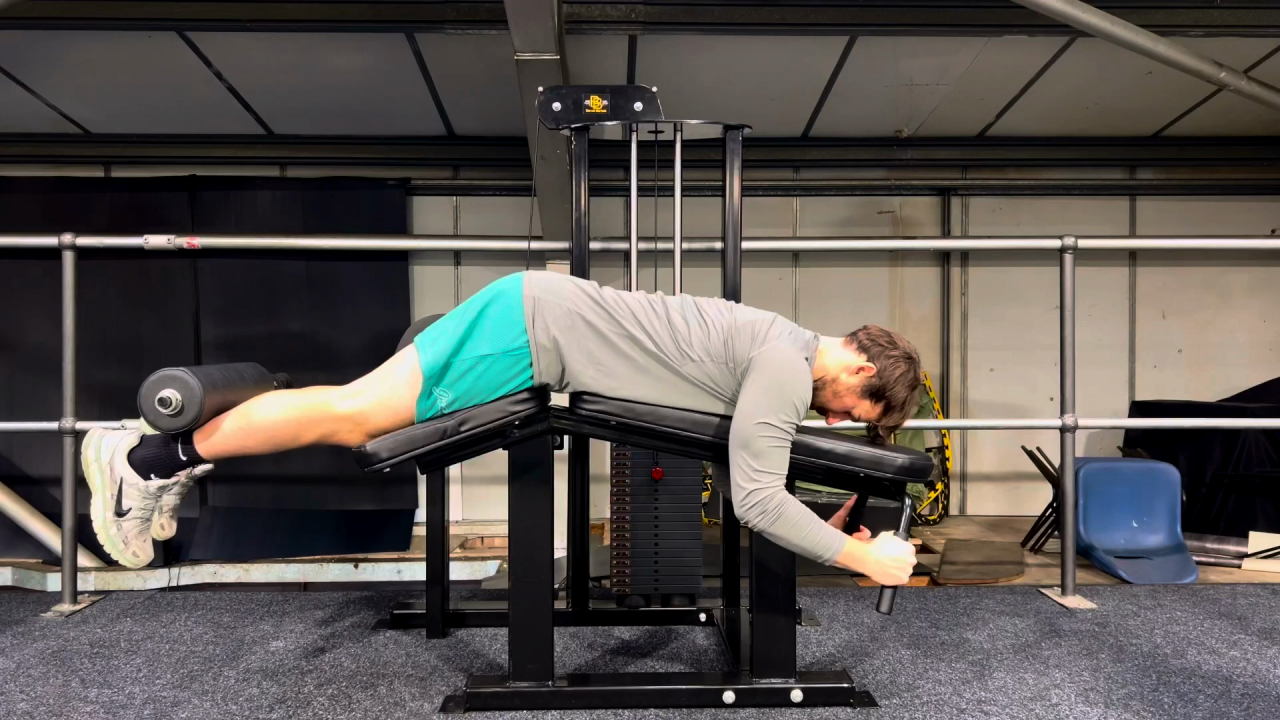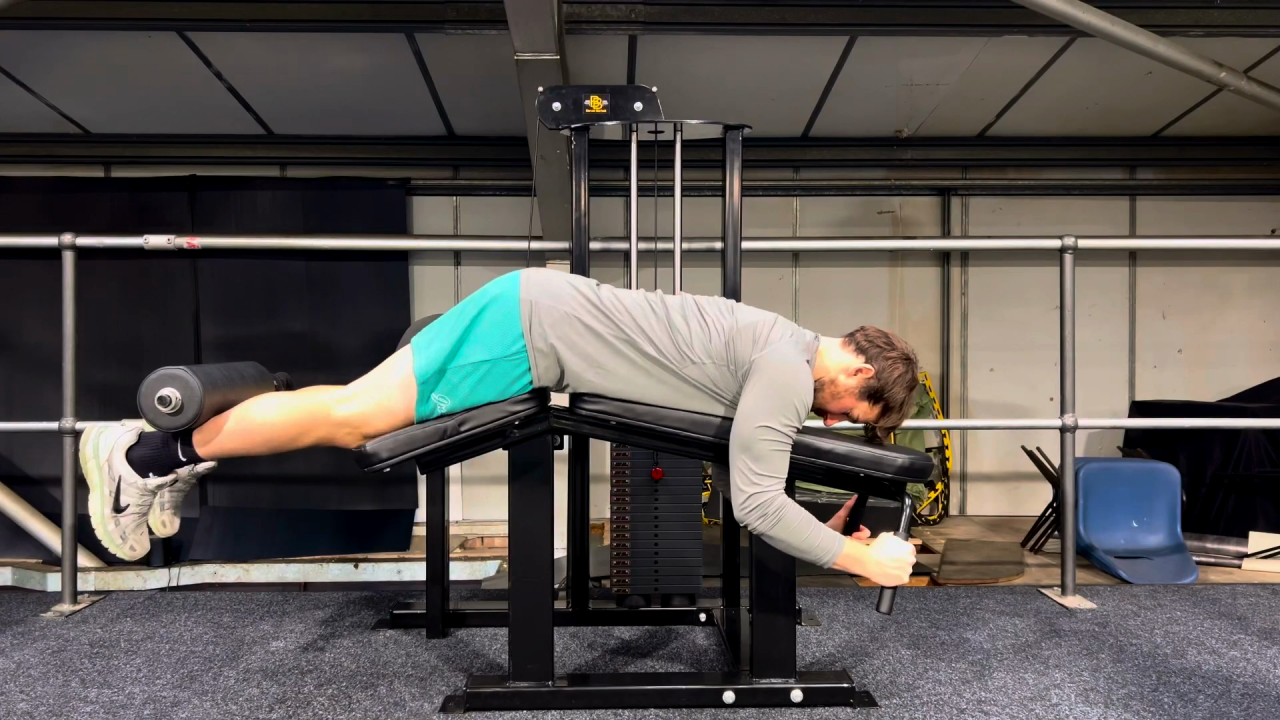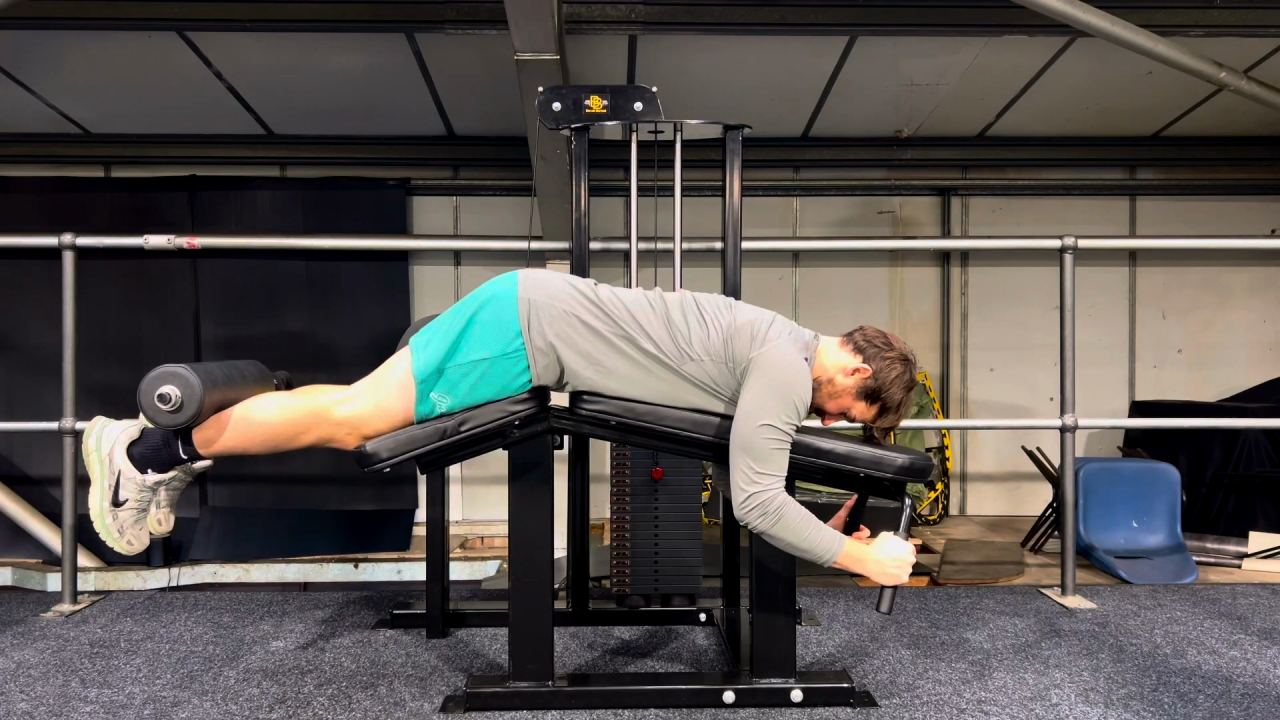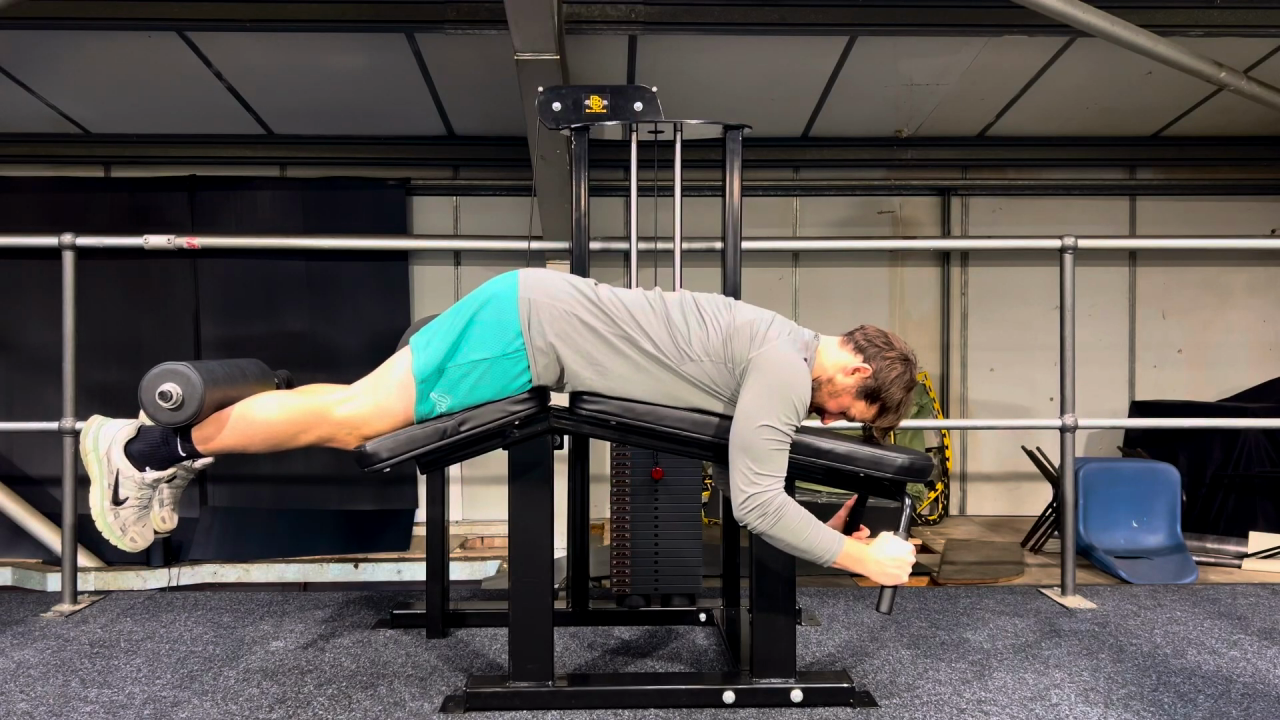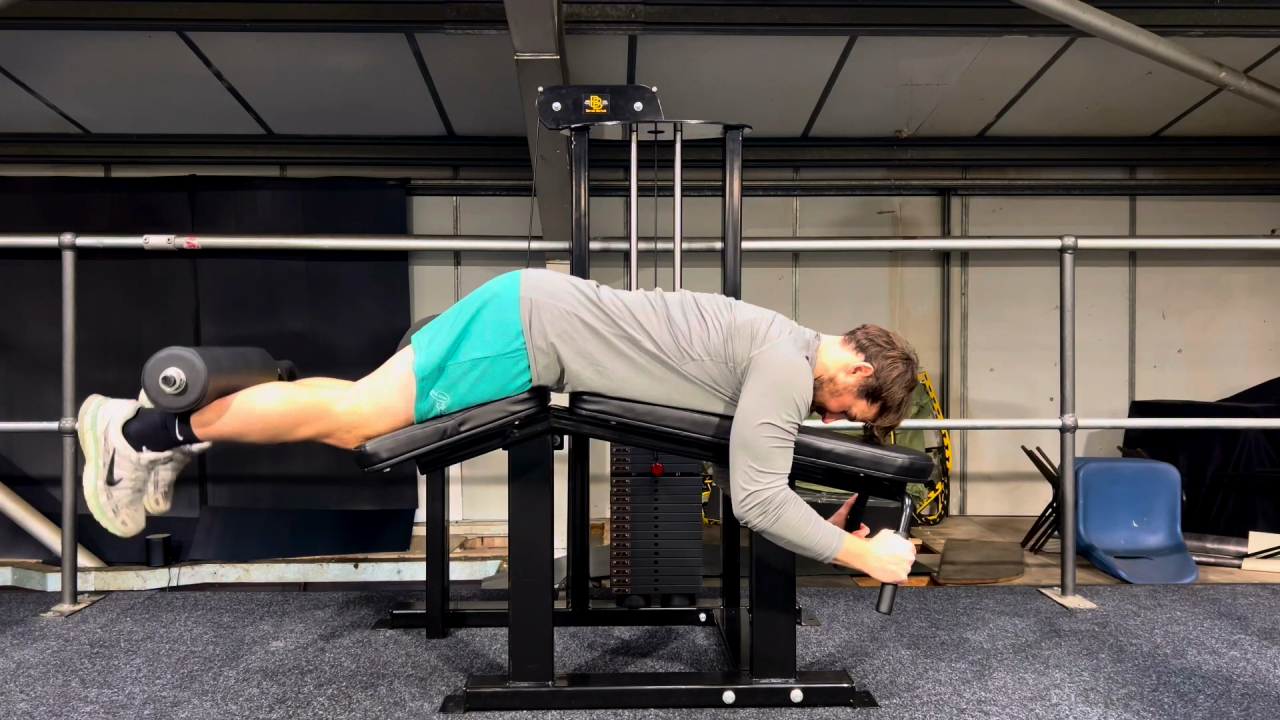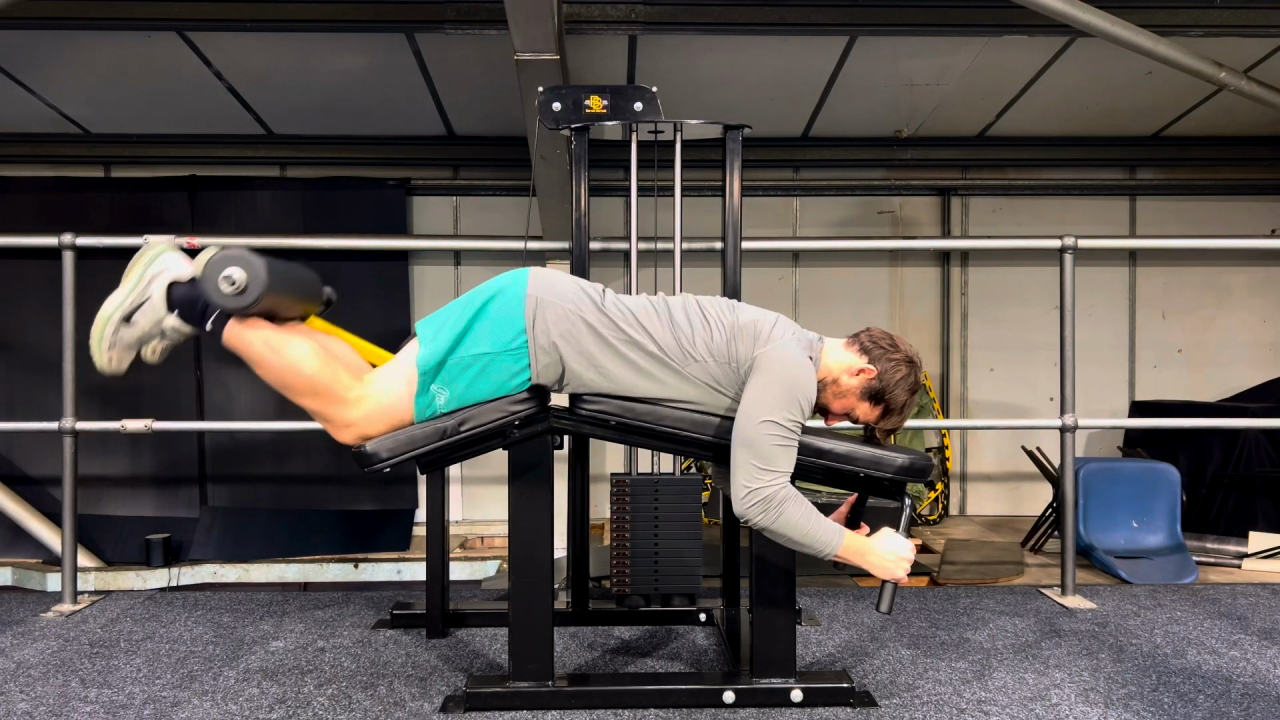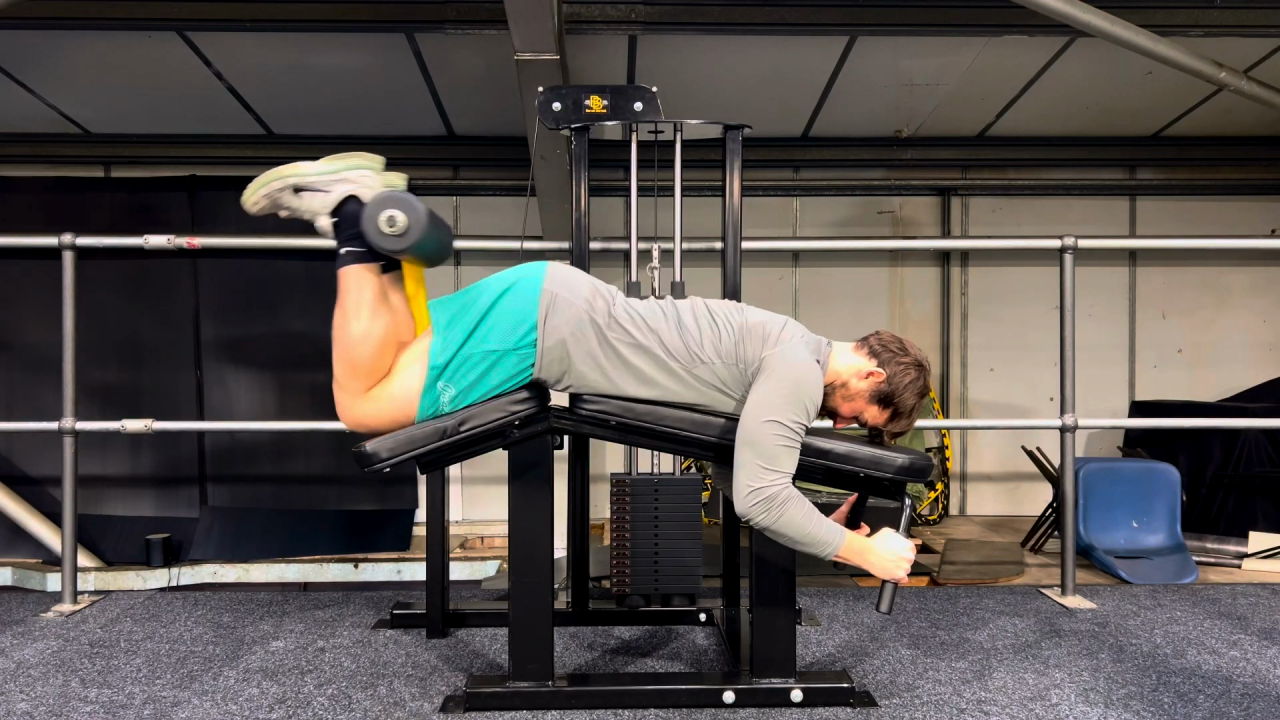
dt=0.4s
person 1, frame 1
left shoulder: (783, 356)
right shoulder: (787, 364)
left elbow: (741, 473)
right elbow: (756, 500)
left wrist: (829, 520)
right wrist: (864, 556)
left hip: (542, 330)
right hip: (534, 325)
left knee: (360, 421)
right knee: (351, 415)
left ankle: (181, 458)
right ankle: (151, 457)
person 1, frame 2
left shoulder: (783, 355)
right shoulder: (788, 369)
left elbow: (749, 476)
right elbow: (756, 504)
left wrist: (829, 519)
right wrist: (863, 560)
left hip: (546, 317)
right hip: (535, 327)
left knee: (358, 414)
right knee: (349, 417)
left ankle: (185, 450)
right ankle: (150, 454)
person 1, frame 3
left shoulder: (783, 351)
right shoulder: (786, 366)
left elbow: (749, 472)
right elbow: (755, 502)
left wrist: (825, 521)
right wrist: (863, 559)
left hip: (540, 317)
right hip: (530, 327)
left knee: (357, 413)
right knee: (348, 420)
left ankle: (179, 442)
right ankle: (152, 450)
person 1, frame 4
left shoulder: (784, 350)
right shoulder: (784, 366)
left elbow: (755, 468)
right elbow: (754, 500)
left wrist: (827, 521)
right wrist: (862, 558)
left hip: (539, 316)
right hip: (530, 327)
left knee: (356, 412)
right knee: (348, 419)
left ankle: (181, 440)
right ankle: (153, 447)
person 1, frame 5
left shoulder: (783, 351)
right shoulder: (788, 367)
left elbow: (754, 471)
right elbow: (757, 499)
left wrist: (831, 521)
right wrist: (862, 555)
left hip: (538, 314)
right hip: (531, 328)
left knee: (357, 406)
right knee: (348, 419)
left ankle: (172, 426)
right ankle: (152, 429)
person 1, frame 6
left shoulder: (780, 351)
right shoulder: (792, 367)
left elbow: (742, 470)
right elbow: (757, 497)
left wrist: (823, 519)
right wrist: (860, 549)
left hip: (541, 312)
right hip: (532, 326)
left knee: (363, 391)
right knee: (354, 415)
left ankle: (209, 293)
right ankle: (193, 301)
person 1, frame 7
left shoulder: (788, 357)
right shoulder: (798, 371)
left elbow: (738, 478)
right elbow: (760, 497)
left wrist: (819, 524)
right wrist: (864, 551)
left hip: (554, 302)
right hip: (541, 320)
left knee: (383, 373)
right knee: (364, 405)
left ankle: (369, 226)
right ankle: (354, 222)
